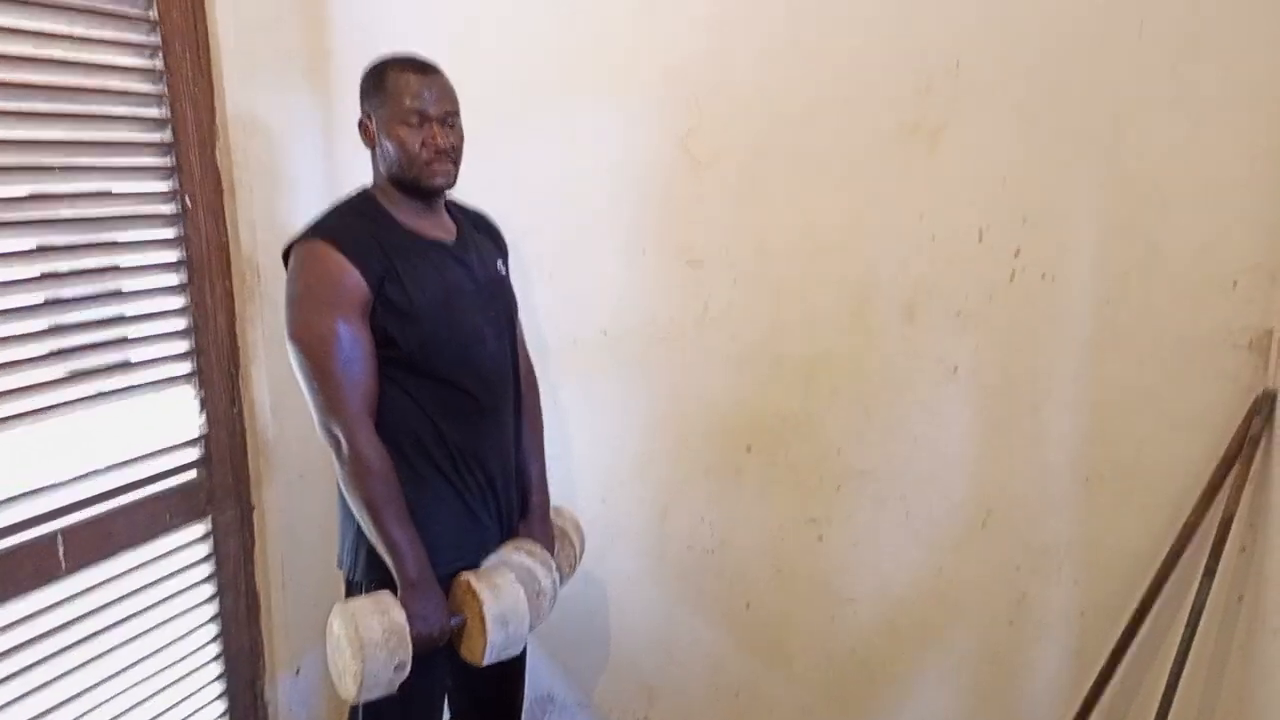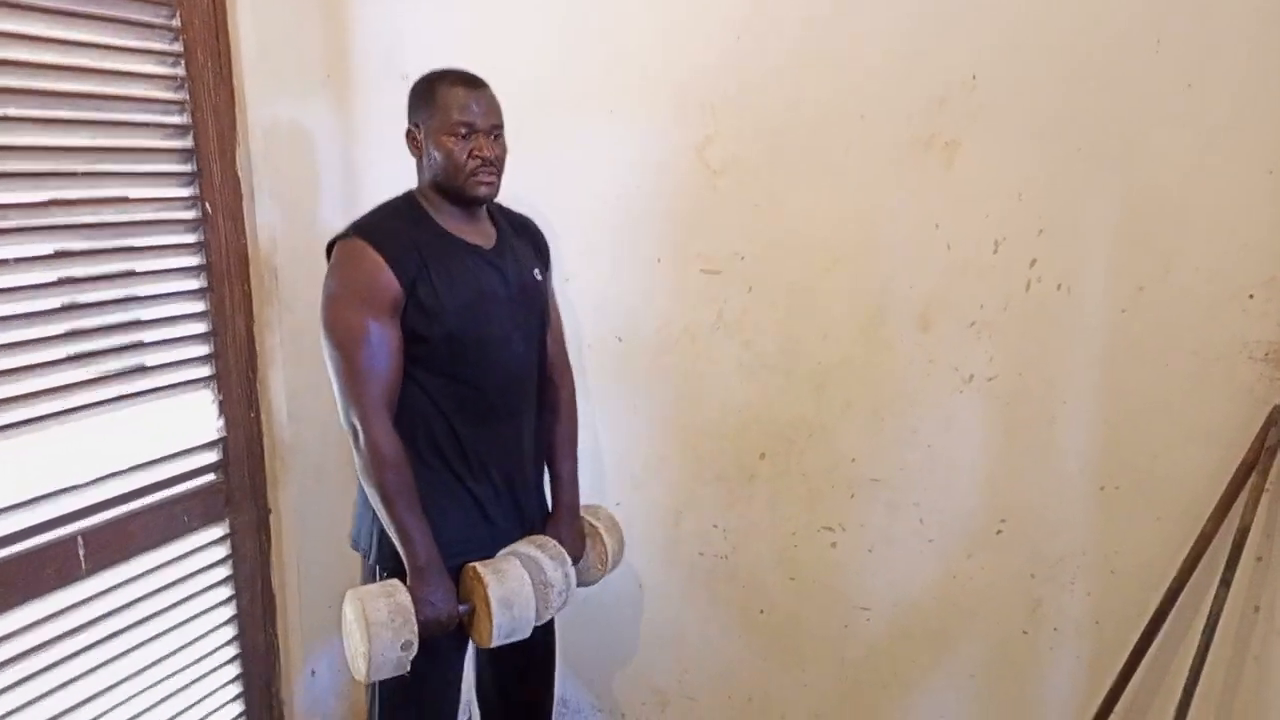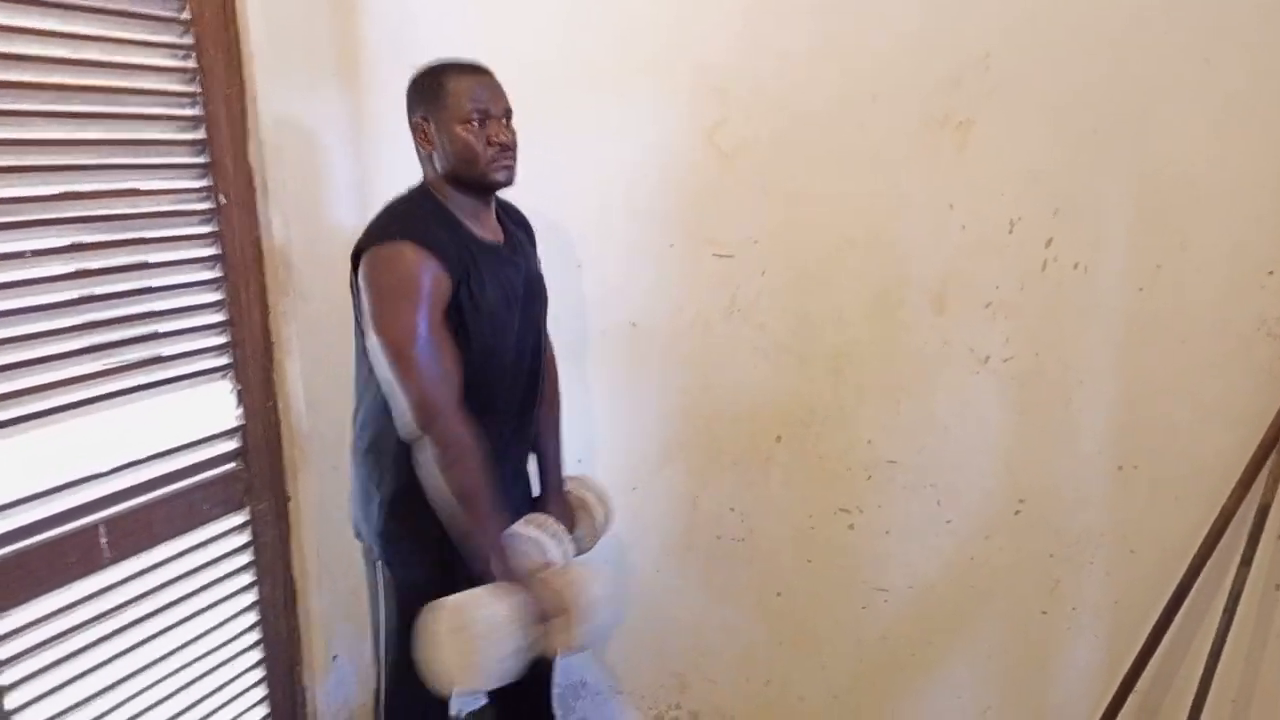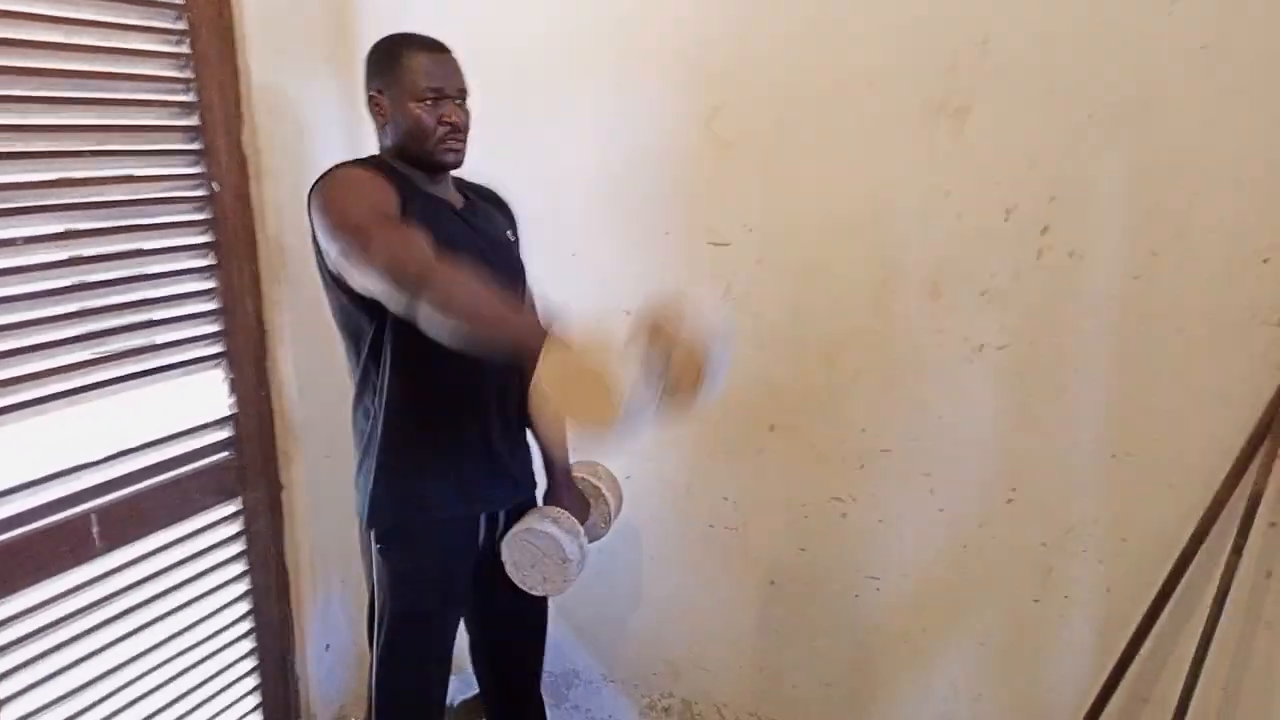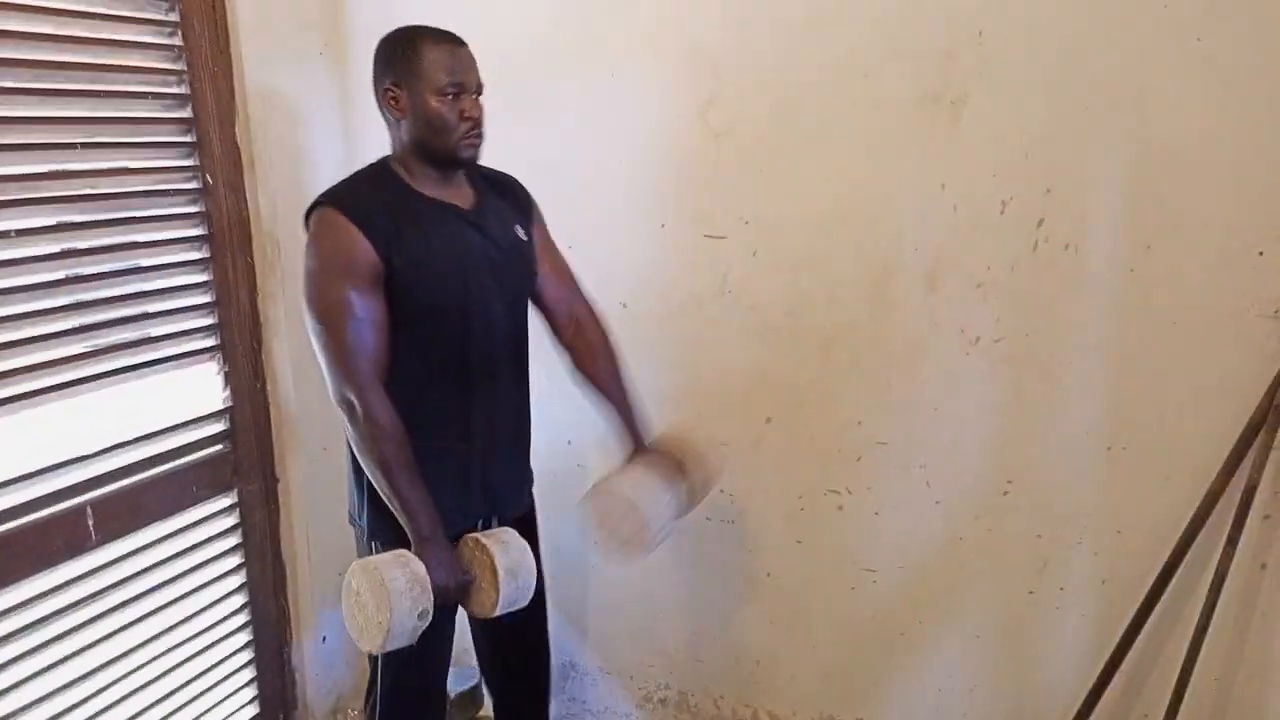
dt=1s
person 1, frame 1
left shoulder: (482, 234)
right shoulder: (334, 256)
right elbow: (351, 433)
left wrist: (537, 509)
right wrist: (413, 576)
left hip: (499, 535)
right hip: (407, 553)
person 1, frame 2
left shoulder: (525, 239)
right shoulder: (372, 256)
left elbow: (555, 378)
right elbow: (369, 425)
left wrist: (566, 509)
right wrist: (423, 564)
left hip: (519, 523)
right hip: (424, 535)
person 1, frame 3
left shoulder: (513, 226)
right shoulder: (402, 255)
right elbow: (437, 427)
left wrist: (550, 493)
right wrist: (505, 576)
left hip: (501, 499)
right hip: (416, 516)
person 1, frame 4
left shoulder: (490, 206)
right shoulder: (351, 193)
left elbow: (528, 339)
right elbow: (428, 287)
left wrist: (560, 471)
left hip: (504, 485)
right hip: (415, 494)
person 1, frame 5
left shoulder: (509, 199)
right shoulder: (348, 224)
left elbow: (573, 317)
right elbow: (361, 398)
left wrist: (638, 435)
right wrist: (427, 537)
left hip: (505, 489)
right hip: (408, 507)
left knee: (522, 659)
